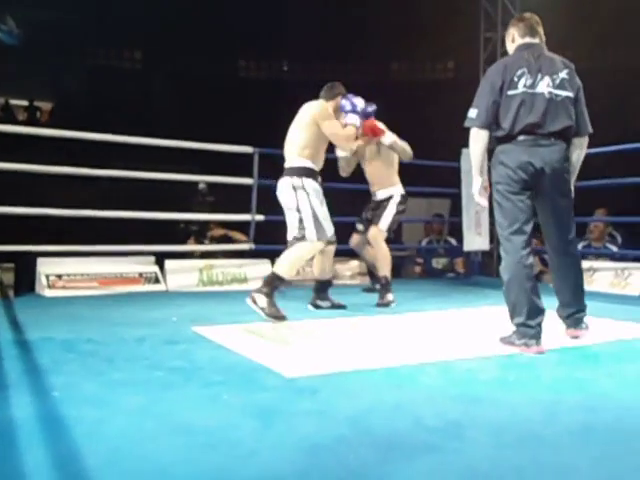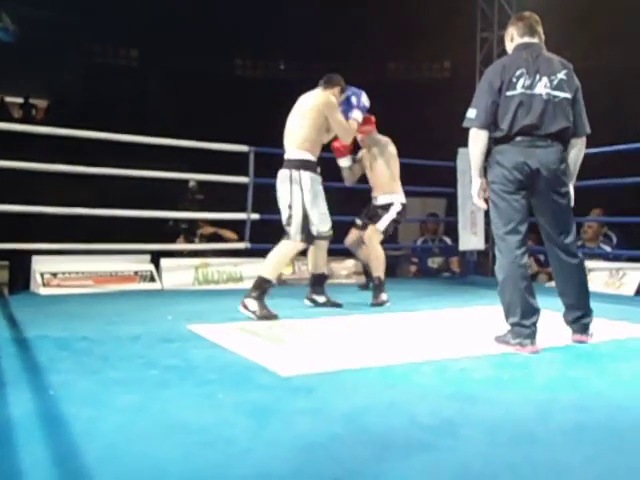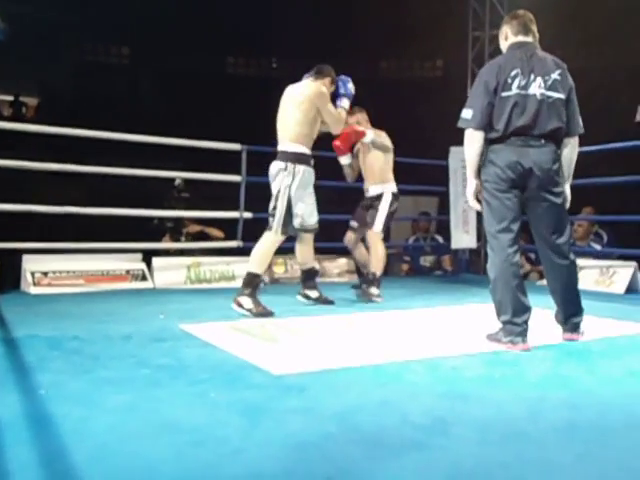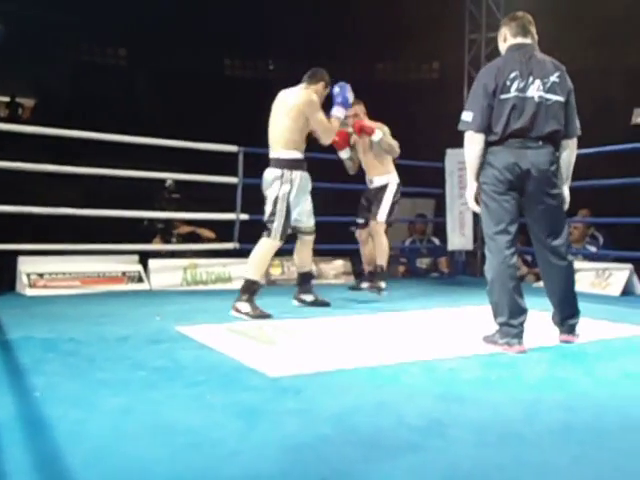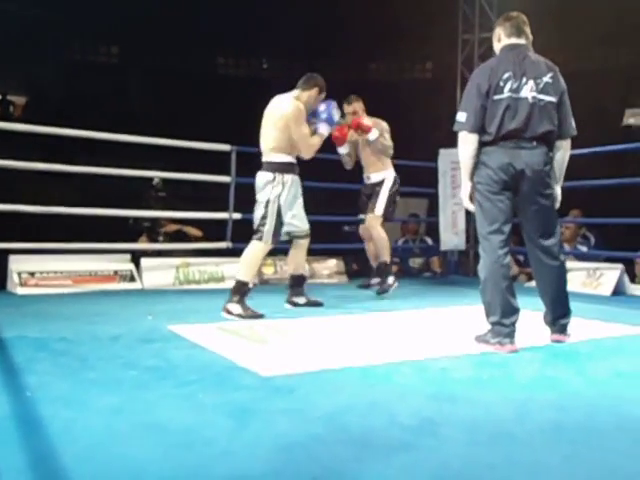
dt=0.1s
person 1, frame 1
left shoulder: (502, 69)
right shoulder: (566, 70)
left elbow: (479, 127)
right elbow: (581, 135)
left wrist: (477, 174)
right wrist: (570, 176)
left hip: (513, 156)
right hip: (555, 156)
left knee: (515, 244)
right knee: (564, 240)
left ankle: (527, 332)
right ankle: (574, 319)
person 1, frame 2
left shoulder: (500, 69)
right shoulder: (565, 70)
left elbow: (479, 128)
right elbow: (579, 136)
left wrist: (477, 175)
right wrist: (569, 179)
left hip: (510, 157)
right hip: (551, 157)
left knee: (511, 244)
right knee: (563, 242)
left ankle: (522, 331)
right ankle: (579, 323)
person 1, frame 3
left shoulder: (495, 68)
right shoulder: (558, 70)
left elbow: (475, 129)
right elbow: (572, 135)
left wrist: (471, 176)
right wrist: (566, 180)
left hip: (503, 158)
right hip: (545, 159)
left knee: (503, 243)
right knee: (556, 242)
left ankle: (513, 330)
right ankle: (571, 322)
person 1, frame 4
left shoulder: (494, 70)
right shoulder: (557, 72)
left elbow: (475, 132)
right elbow: (570, 137)
left wrist: (471, 178)
right wrist: (564, 181)
left hip: (501, 159)
right hip: (543, 160)
left knee: (501, 245)
right knee: (553, 244)
left ankle: (510, 331)
right ankle: (568, 324)
person 1, frame 5
left shoulder: (487, 71)
right shoulder: (551, 72)
left elbow: (468, 132)
right elbow: (564, 137)
left wrist: (466, 178)
right wrist: (556, 181)
left hip: (495, 160)
right hip: (537, 161)
left knee: (494, 245)
right knee: (546, 244)
left ankle: (502, 331)
right ankle: (559, 324)
person 2, frame 1
left shoulder: (312, 111)
right shoulder: (322, 109)
right elbow: (344, 143)
right wrist: (353, 116)
left hip: (307, 182)
right hip: (299, 181)
left knee: (328, 241)
right knee: (313, 241)
left ankle: (321, 297)
right ankle: (264, 291)
person 2, frame 2
left shoulder: (308, 99)
right shoulder: (326, 99)
right elbow: (346, 137)
left wrist: (345, 113)
right wrist: (356, 111)
left hip: (305, 174)
right hip: (298, 174)
left knee: (322, 235)
right knee: (296, 239)
left ankle: (317, 292)
right ankle: (253, 297)
person 2, frame 3
left shoulder: (294, 89)
right shoulder: (316, 90)
right elbow: (336, 127)
right wrist: (344, 99)
left hip: (298, 167)
right hip: (292, 166)
left knee: (307, 229)
right knee: (276, 231)
left ankle: (309, 287)
right ankle: (246, 294)
person 2, frame 4
left shoulder: (286, 95)
right shoulder: (308, 97)
right elbow: (326, 137)
right wrist: (340, 108)
left hip: (292, 172)
right hip: (288, 173)
left knee: (307, 233)
right knee: (274, 237)
left ankle: (304, 291)
right ankle: (243, 299)
person 2, frame 5
left shoulder: (280, 101)
right shoulder: (295, 106)
right elbow: (306, 151)
left wrist: (315, 124)
right wrist: (325, 126)
left hip: (283, 177)
right hip: (279, 176)
left knee: (301, 235)
right knee: (264, 239)
left ankle: (297, 294)
right ankle: (234, 300)
person 3, frame 1
left shoulder: (385, 140)
right shoulder: (358, 146)
left elbow: (407, 155)
right elbow: (344, 172)
left wrist: (384, 133)
right wrist: (341, 148)
left hip: (393, 197)
right hip: (376, 200)
left knee: (375, 235)
right knee: (356, 242)
left ankle: (387, 291)
right ankle: (380, 278)
person 3, frame 2
left shoulder: (384, 144)
right shoulder: (363, 155)
left elbow: (382, 142)
right elbow: (349, 181)
left wrist: (369, 132)
right wrist: (343, 157)
left hip: (393, 203)
right hip: (377, 204)
left knee: (370, 236)
right knee: (351, 240)
left ankle: (380, 291)
right ankle: (374, 276)
person 3, frame 3
left shoulder: (378, 135)
right shoulder: (357, 147)
left elbow: (387, 148)
right elbow: (350, 177)
left wrist: (364, 133)
right wrist: (343, 155)
left hip: (385, 193)
right hip: (369, 196)
left knee: (373, 236)
right knee: (350, 240)
left ankle: (374, 287)
right ankle: (368, 277)
person 3, frame 4
left shoulder: (380, 128)
right shoulder: (354, 138)
left elbow: (395, 151)
right elbow: (352, 170)
left wrist: (373, 133)
right wrist: (343, 149)
left hip: (388, 184)
right hip: (371, 187)
left knee: (377, 227)
right knee: (362, 236)
left ankle: (380, 279)
right ankle: (369, 278)
person 3, frame 5
left shoulder: (379, 125)
right shoulder: (351, 132)
left elbow: (388, 151)
right elbow: (348, 164)
left wrist: (369, 130)
right wrist: (340, 144)
left hip: (385, 180)
right hip: (368, 183)
left knee: (373, 224)
right knee: (364, 231)
left ankle: (388, 275)
right ankle: (377, 274)
